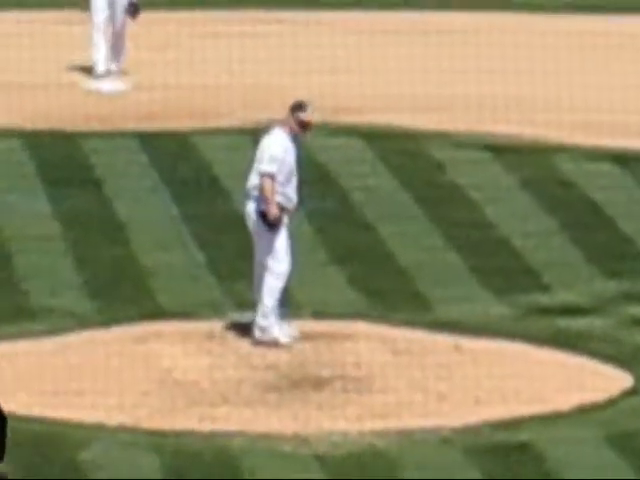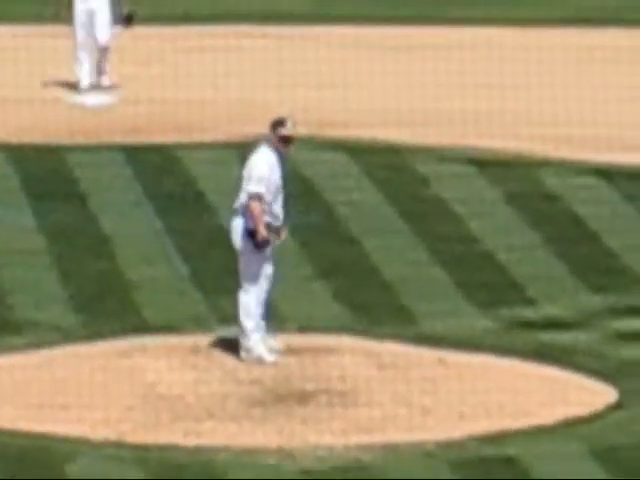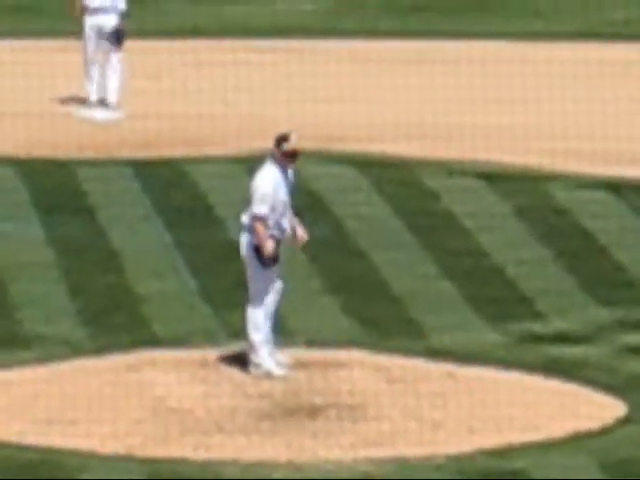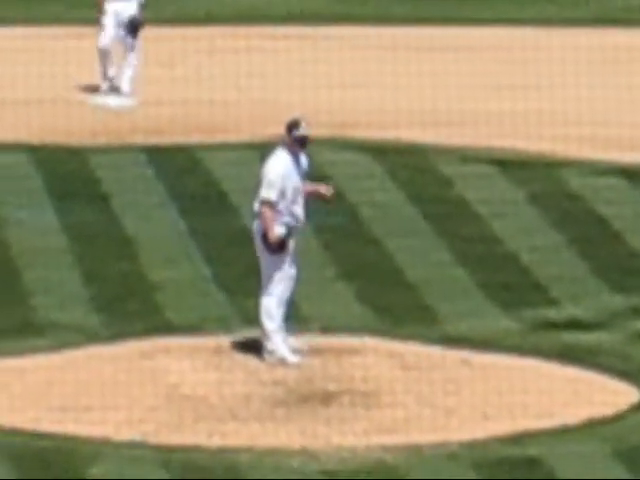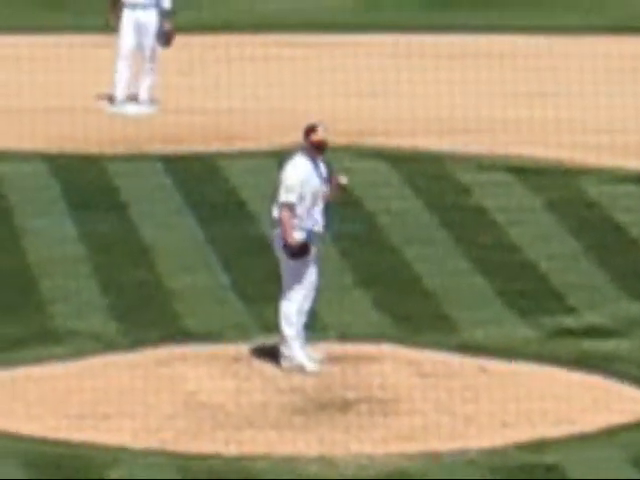
dt=0.3s
person 1, frame 1
left shoulder: (287, 141)
right shoulder: (276, 141)
right elbow: (265, 177)
right wrist: (271, 207)
left hip: (277, 211)
right hip: (265, 211)
left knee: (267, 267)
right knee: (279, 266)
left ankle: (270, 320)
right ankle: (264, 324)
person 1, frame 2
left shoulder: (274, 157)
right shoulder: (263, 160)
right elbow: (254, 198)
left wrist: (277, 224)
right wrist: (261, 228)
left hip: (262, 227)
right hip: (250, 227)
left knee: (263, 279)
right knee: (251, 284)
left ankle: (258, 333)
right ankle: (251, 344)
person 1, frame 3
left shoulder: (286, 172)
right shoulder: (267, 178)
right elbow: (258, 217)
left wrist: (296, 225)
right wrist: (265, 246)
left hip: (272, 240)
right hip: (259, 242)
left knee: (273, 292)
right knee: (260, 299)
left ankle: (266, 348)
right ankle: (259, 358)
person 1, frame 4
left shoulder: (301, 158)
right shoulder: (277, 164)
right elbow: (266, 201)
left wrist: (317, 188)
right wrist: (271, 232)
left hip: (288, 229)
right hip: (273, 229)
left knee: (287, 281)
right knee: (274, 286)
left ankle: (279, 336)
right ankle: (273, 346)
person 1, frame 5
left shoulder: (319, 165)
right shoulder: (296, 168)
left elbow: (324, 196)
right elbow: (285, 205)
left wrist: (336, 184)
right wrist: (289, 237)
left hip: (308, 235)
right hip: (294, 236)
left knee: (307, 289)
right knee: (294, 293)
left ankle: (297, 344)
right ankle: (291, 353)
